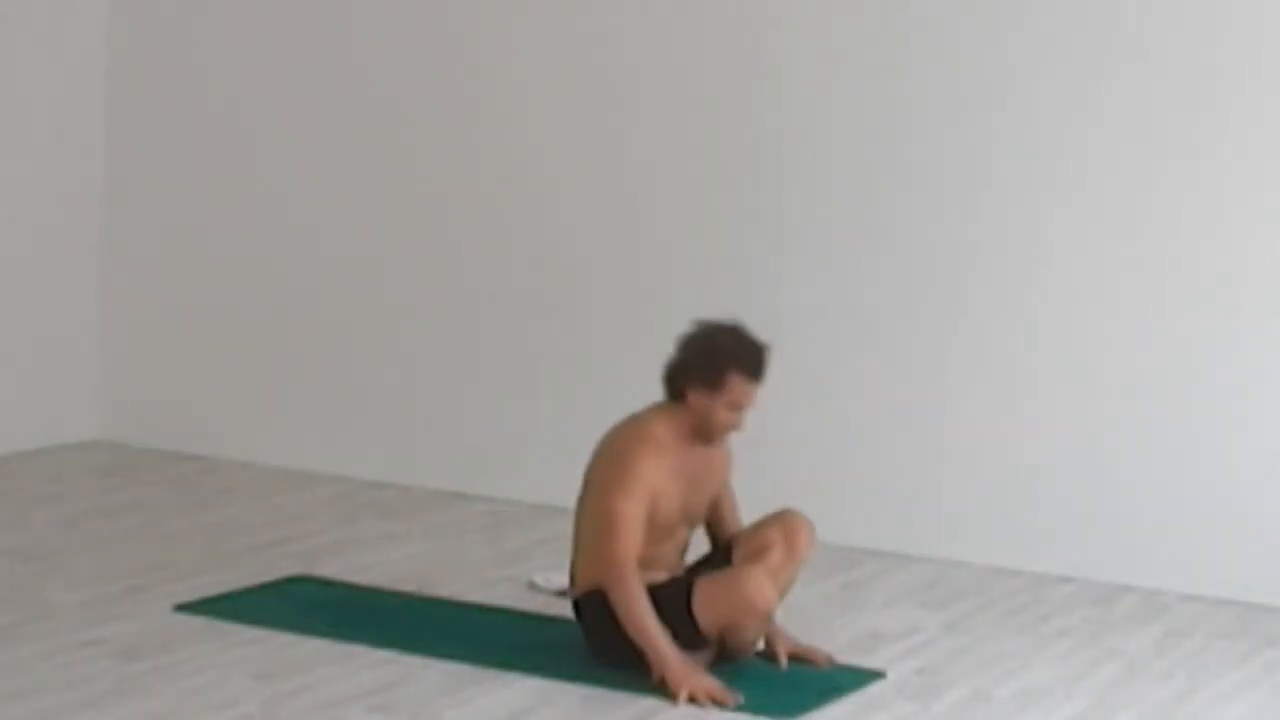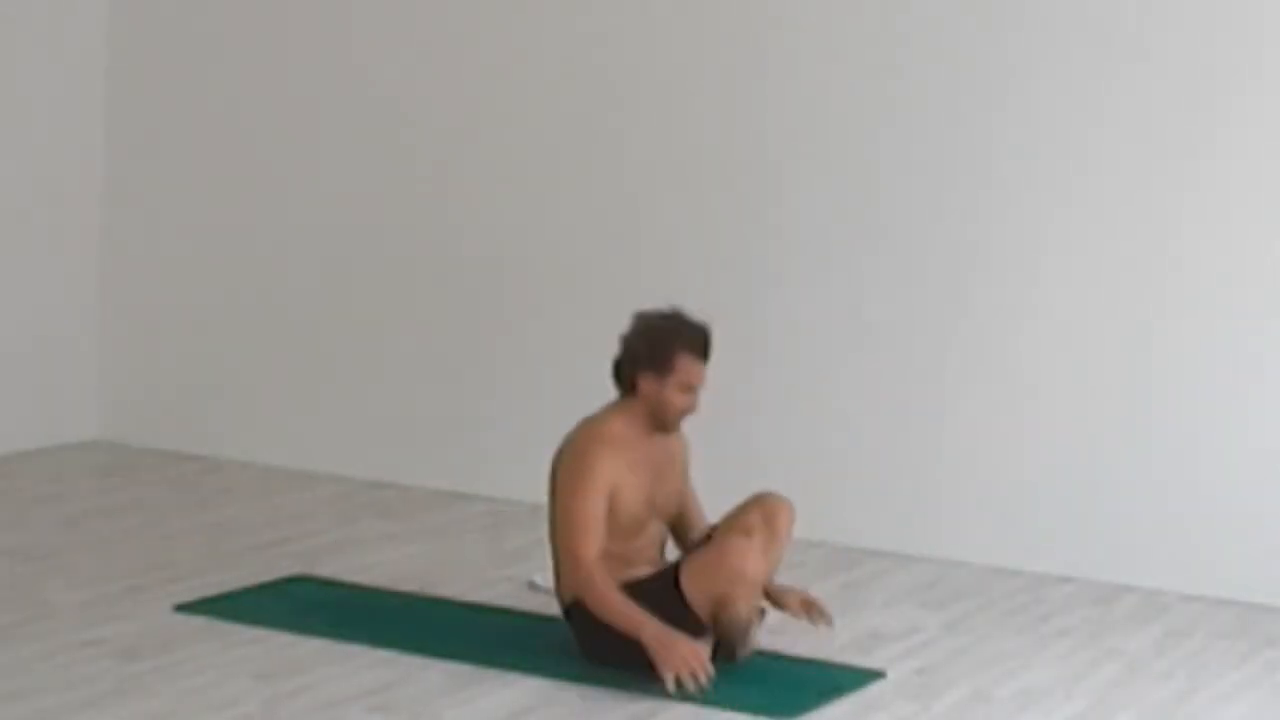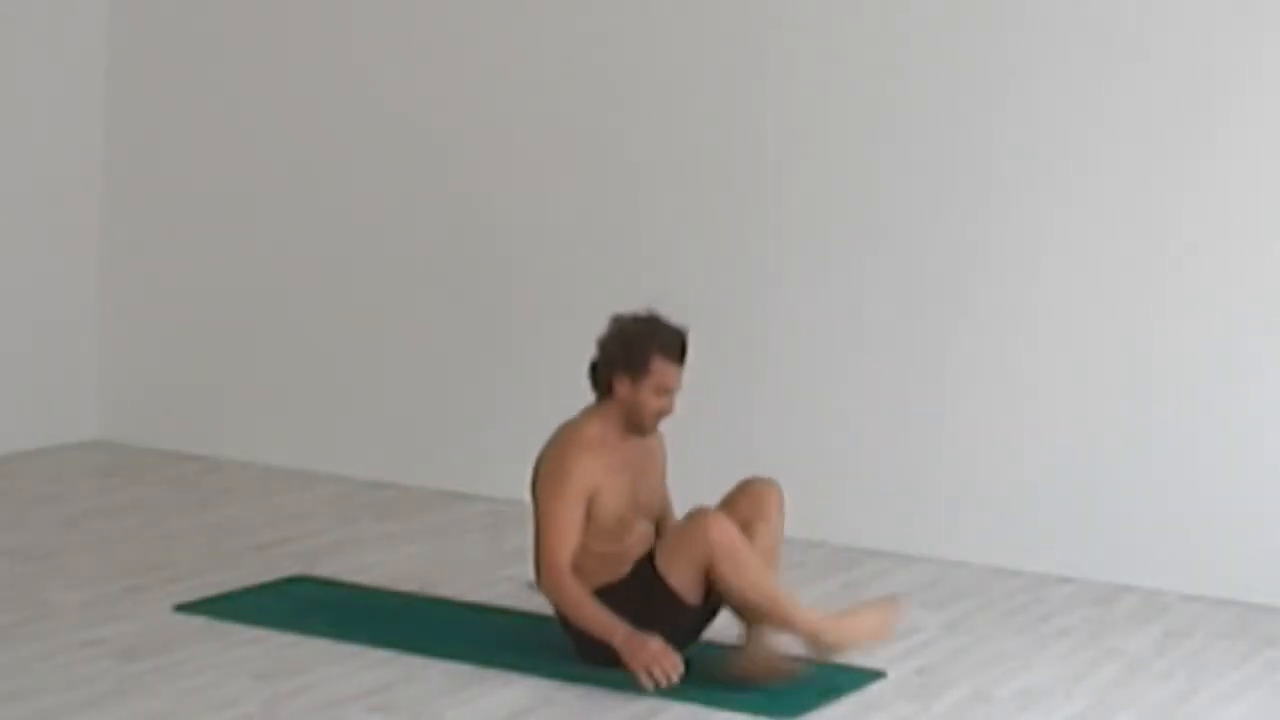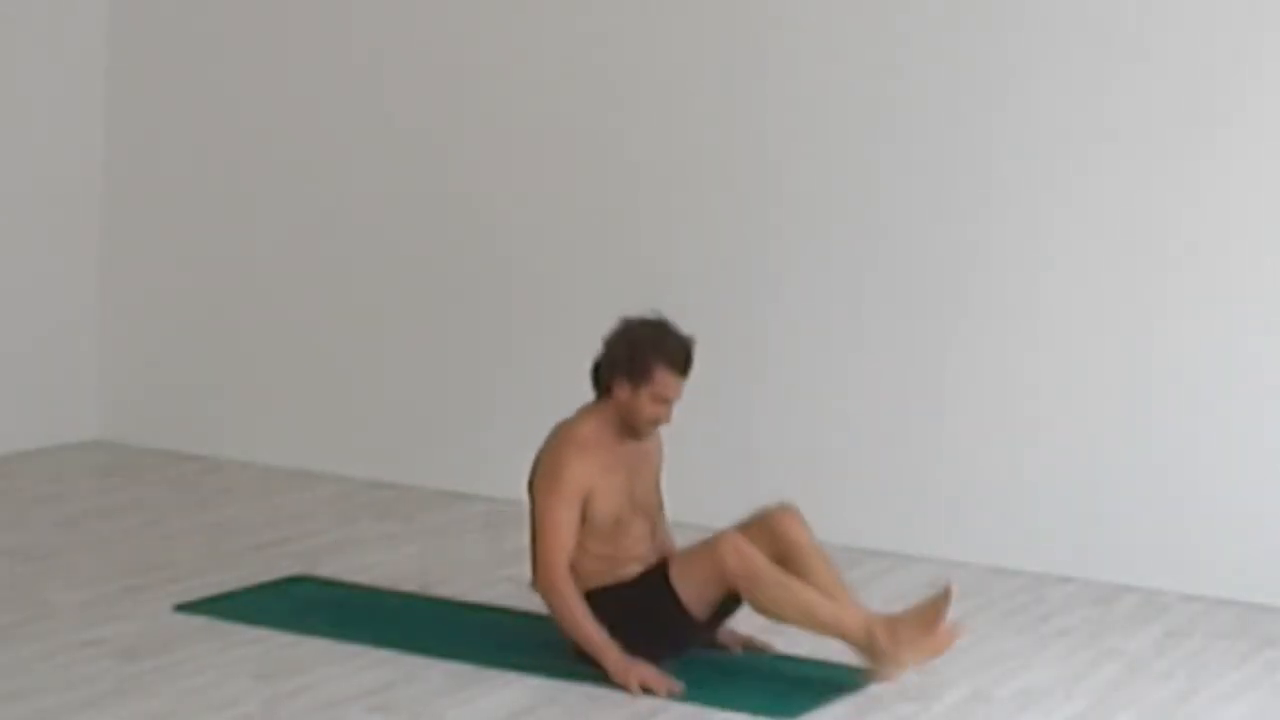
dt=0.3s
person 1, frame 1
left shoulder: (712, 448)
right shoulder: (640, 453)
left elbow: (731, 540)
right elbow: (618, 572)
left wrist: (770, 629)
right wrist: (674, 666)
left hip: (672, 594)
right hip: (614, 618)
left knee: (793, 531)
right knee: (751, 588)
left ankle: (708, 645)
right ankle: (690, 659)
person 1, frame 2
left shoulder: (670, 441)
right shoulder: (596, 451)
left elbow: (695, 536)
right elbow: (582, 571)
left wrist: (768, 590)
right wrist: (656, 635)
left hip: (658, 594)
right hip: (608, 622)
left knee: (773, 512)
right knee: (738, 558)
left ankle: (705, 641)
right ankle: (728, 647)
person 1, frame 3
left shoulder: (649, 442)
right shoulder: (574, 457)
right elbow: (553, 576)
left wrist: (723, 593)
right wrist: (626, 639)
left hip: (658, 601)
right hip: (609, 619)
left knee: (761, 494)
right knee: (710, 527)
left ankle: (757, 646)
right ankle: (818, 630)
person 1, frame 4
left shoulder: (647, 442)
right shoulder: (570, 456)
right elbow: (551, 576)
left wrist: (709, 621)
right wrist: (616, 661)
left hip: (654, 598)
right hip: (611, 618)
left knee: (782, 523)
right knee: (729, 550)
left ankle: (877, 647)
right ankle: (875, 633)
